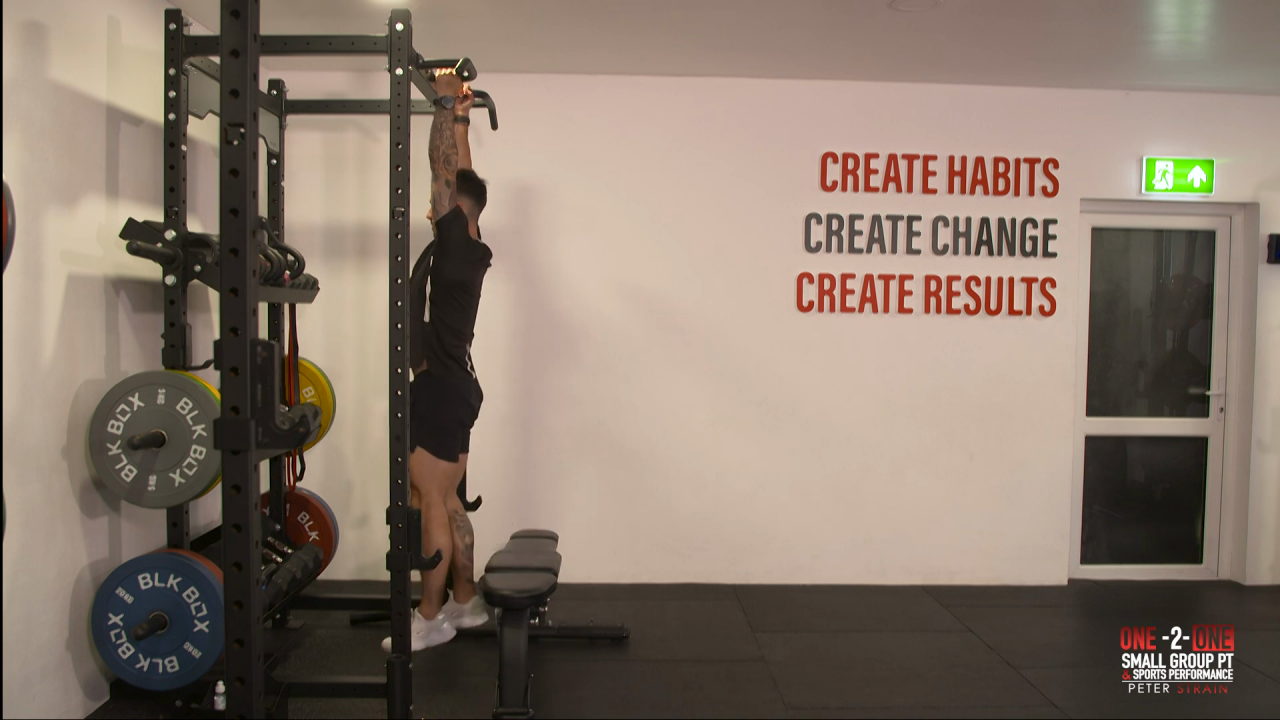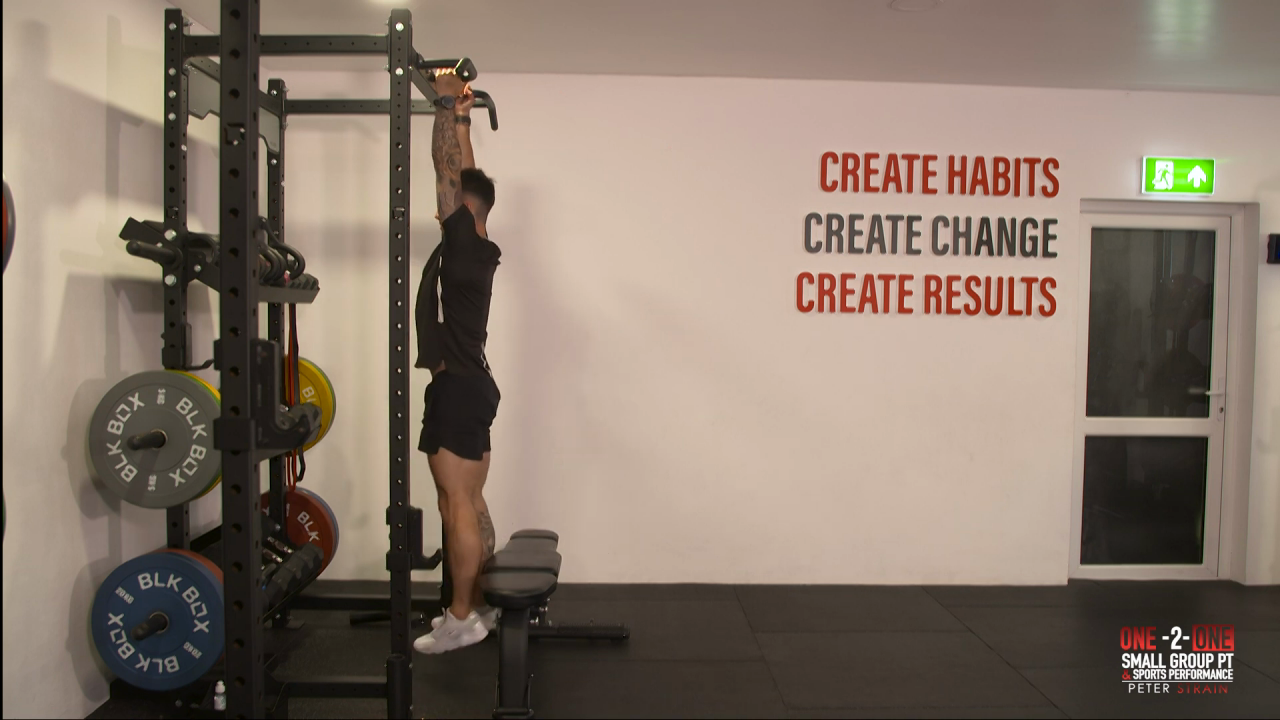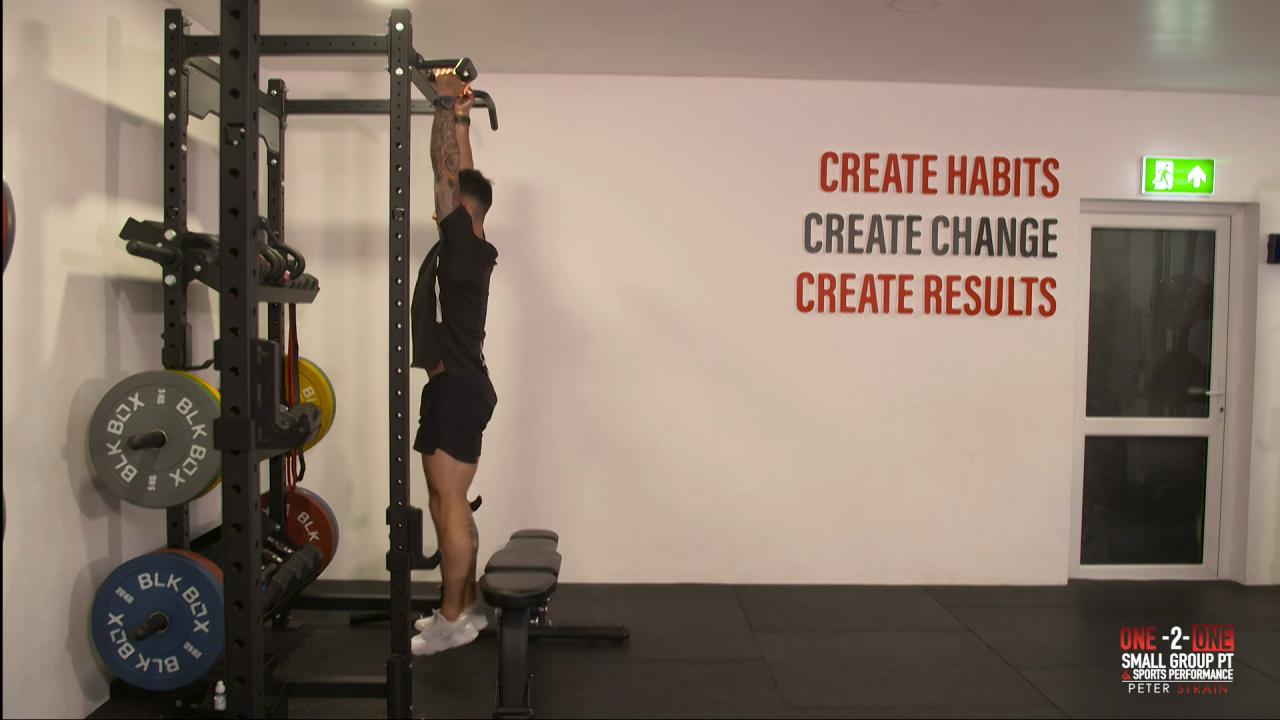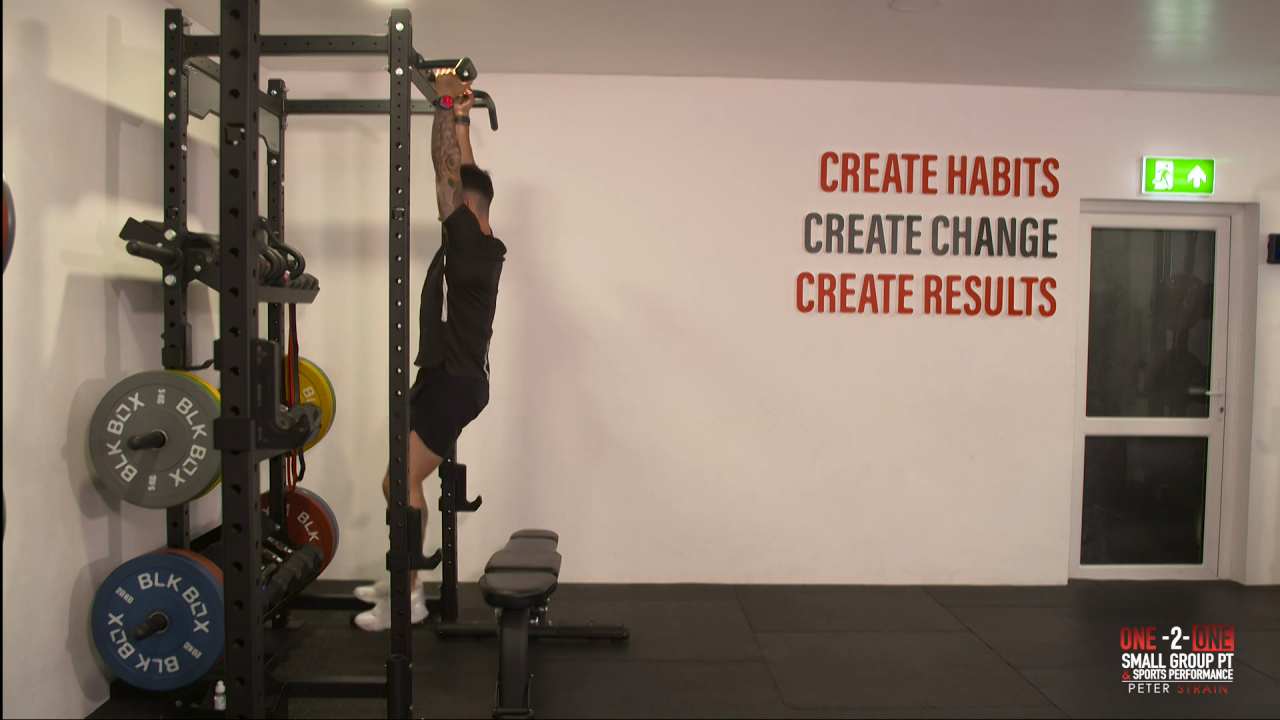
dt=0.5s
person 1, frame 1
left shoulder: (456, 241)
right shoulder: (468, 247)
left elbow: (443, 172)
right elbow: (456, 176)
left wrist: (445, 105)
right wrist: (459, 118)
left hip: (440, 387)
right hip: (450, 384)
left knee: (429, 506)
right knee: (445, 503)
left ankle: (430, 617)
right ankle: (464, 601)
person 1, frame 2
left shoulder: (464, 244)
right shoulder: (474, 247)
left elbow: (447, 170)
right elbow: (462, 173)
left wrist: (446, 106)
right wrist: (460, 116)
left hip: (457, 387)
right hip: (467, 385)
left knee: (456, 507)
right knee: (468, 504)
left ankle: (462, 617)
right ankle: (477, 605)
person 1, frame 3
left shoulder: (461, 243)
right shoulder: (469, 248)
left elbow: (445, 170)
right elbow: (460, 173)
left wrist: (445, 105)
right wrist: (459, 117)
left hip: (455, 388)
right hip: (461, 385)
left knee: (448, 507)
right knee: (451, 505)
left ankle: (452, 619)
right ankle: (466, 605)
person 1, frame 4
left shoulder: (468, 240)
right shoulder: (478, 244)
left elbow: (446, 172)
right elbow: (460, 171)
left wrist: (446, 107)
right wrist: (460, 117)
left hip: (450, 384)
right hip: (454, 379)
left knee: (401, 486)
right knee: (403, 483)
left ankle: (405, 596)
right ankle: (401, 581)
